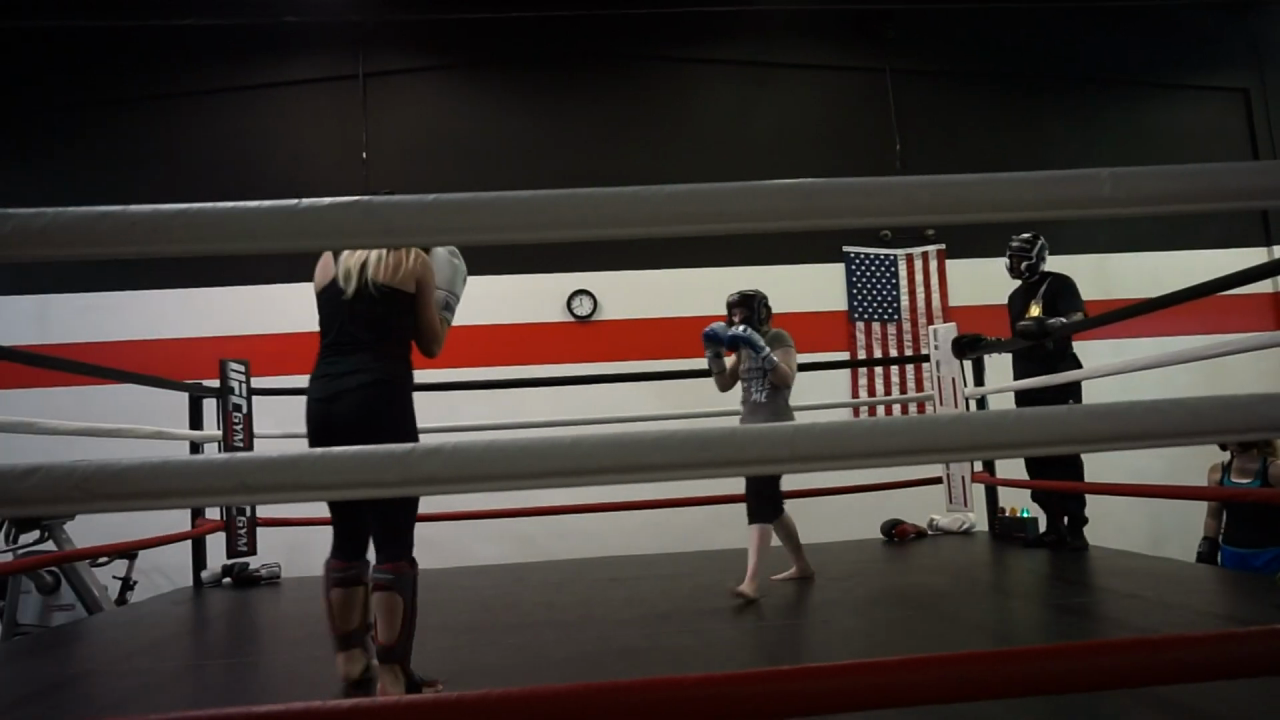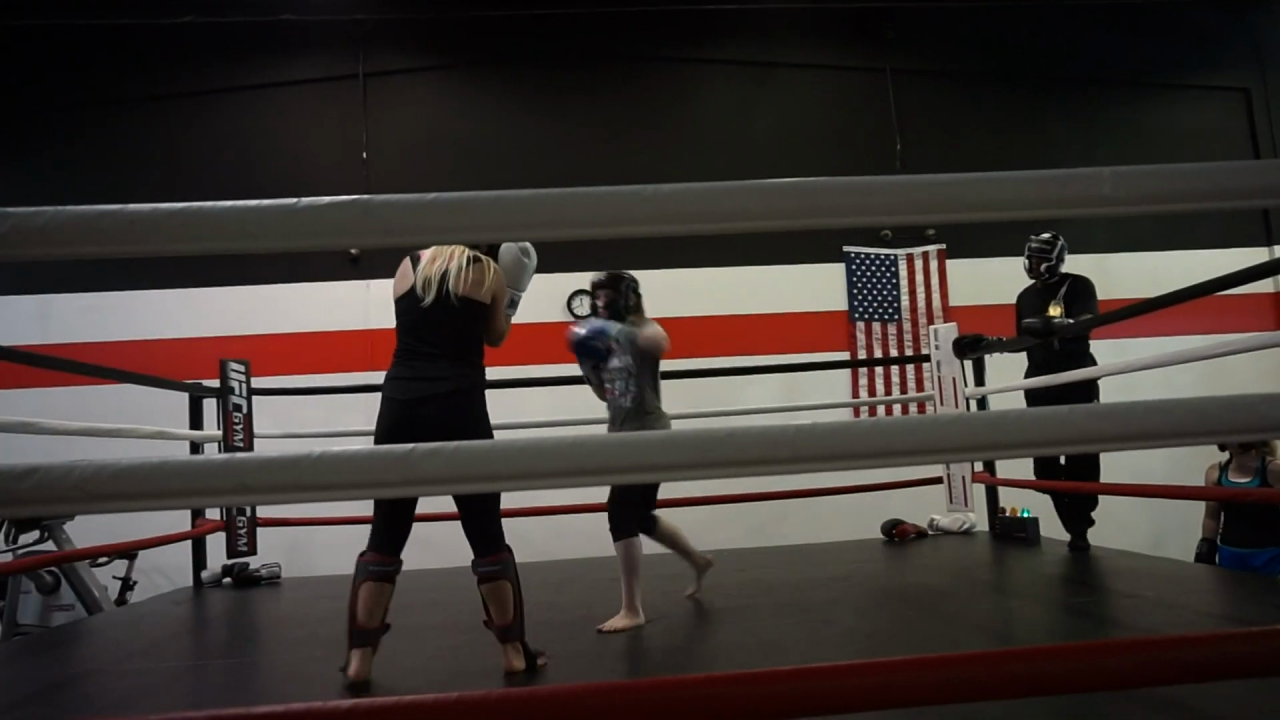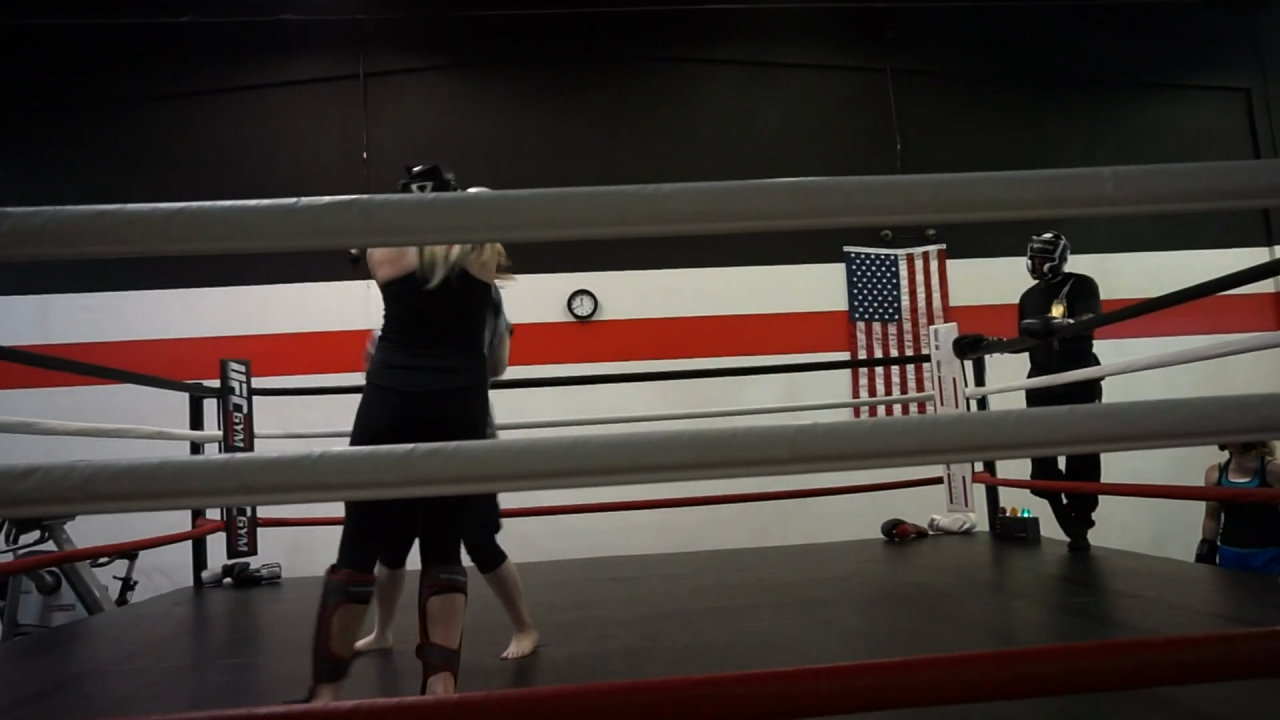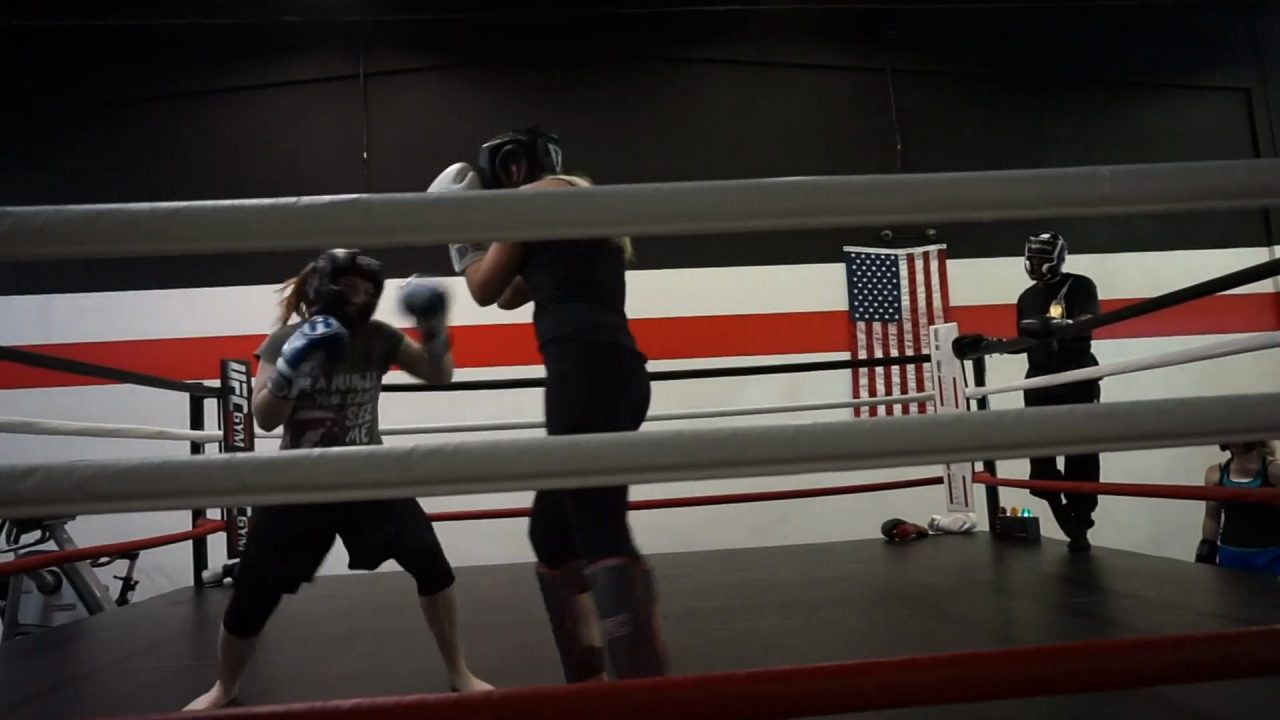
dt=0.7s
person 1, frame 1
left shoulder: (329, 260)
right shoulder: (414, 260)
right elbow: (431, 344)
right wrist: (444, 301)
left hip: (325, 401)
right hip: (381, 401)
left knee: (348, 537)
right knee: (393, 543)
left ankle: (351, 659)
right ankle: (392, 675)
person 1, frame 2
left shoulder: (408, 266)
right shoulder: (490, 271)
right wrist: (510, 294)
left hip: (401, 405)
right hip: (458, 408)
left knee: (385, 537)
right knee: (487, 535)
left ankle: (359, 658)
right ankle: (514, 651)
person 1, frame 3
left shoulder: (384, 246)
right shoulder: (487, 250)
left hip: (393, 398)
right hip: (463, 402)
left knee: (360, 555)
right knee: (442, 552)
left ankle: (326, 689)
right ankle: (441, 682)
person 1, frame 4
left shoulder: (541, 193)
left elbow: (486, 288)
right elbow: (513, 293)
left wrist: (467, 238)
right wrist: (493, 238)
left hip: (585, 372)
right hip: (615, 377)
left knee: (601, 539)
right knee: (552, 531)
right ankle: (588, 684)
person 2, frame 1
left shoulder: (778, 338)
right shoulder: (743, 345)
left elbow: (787, 379)
right elbow: (724, 384)
left wrist: (760, 349)
right wrist: (714, 352)
left knee: (759, 503)
right knee: (768, 503)
left ankle: (751, 582)
right ankle: (802, 565)
person 2, frame 2
left shoulder: (639, 332)
right shoulder: (608, 341)
left elbow: (660, 343)
right elbow: (606, 394)
left wrist: (610, 330)
right wrist: (588, 361)
right hip: (623, 437)
left knee: (620, 512)
right knee: (637, 514)
left ankle: (631, 610)
right ankle: (697, 560)
person 2, frame 3
left shoulder: (485, 317)
left elbow: (494, 367)
left wrist: (494, 312)
left knee: (480, 544)
right knee: (394, 541)
left ankle: (525, 630)
right ankle: (383, 631)
person 2, frame 4
left shoulder: (377, 338)
right shoulder: (284, 339)
left elbow: (440, 374)
right elbow: (262, 417)
left wrist: (431, 323)
right wrist: (290, 362)
left knee: (428, 560)
right knee: (252, 596)
left ankle: (459, 675)
right ankle: (225, 685)
person 3, frame 1
left shoulder: (1059, 284)
right shoulder: (1016, 296)
left elbow: (1078, 319)
left wrist: (1046, 325)
left hip: (1059, 382)
right hip: (1028, 386)
left knee: (1064, 455)
right knee: (1037, 458)
left ankle: (1075, 527)
right ankle: (1055, 526)
person 3, frame 2
left shoulder: (1078, 285)
right shoulder: (1025, 297)
left elbow: (1087, 321)
left wrist: (1052, 324)
left hip: (1077, 382)
right hip: (1040, 383)
left knee: (1081, 457)
right knee: (1045, 455)
left ankle: (1080, 527)
right ankle: (1069, 517)
person 3, frame 3
left shoulder: (1082, 285)
right shoulder: (1029, 296)
left elbow: (1088, 322)
left wrist: (1052, 325)
left hip: (1079, 382)
right hip: (1042, 384)
left knee: (1081, 457)
right knee: (1041, 457)
left ankle: (1080, 526)
right ankle: (1070, 523)
person 3, frame 4
left shoulder: (1080, 286)
right shoulder: (1027, 297)
left elbow: (1087, 323)
left wrist: (1051, 324)
left hip: (1077, 381)
right hip: (1040, 383)
left knee: (1080, 457)
right knee: (1039, 453)
left ankle: (1079, 525)
right ankle: (1069, 521)
